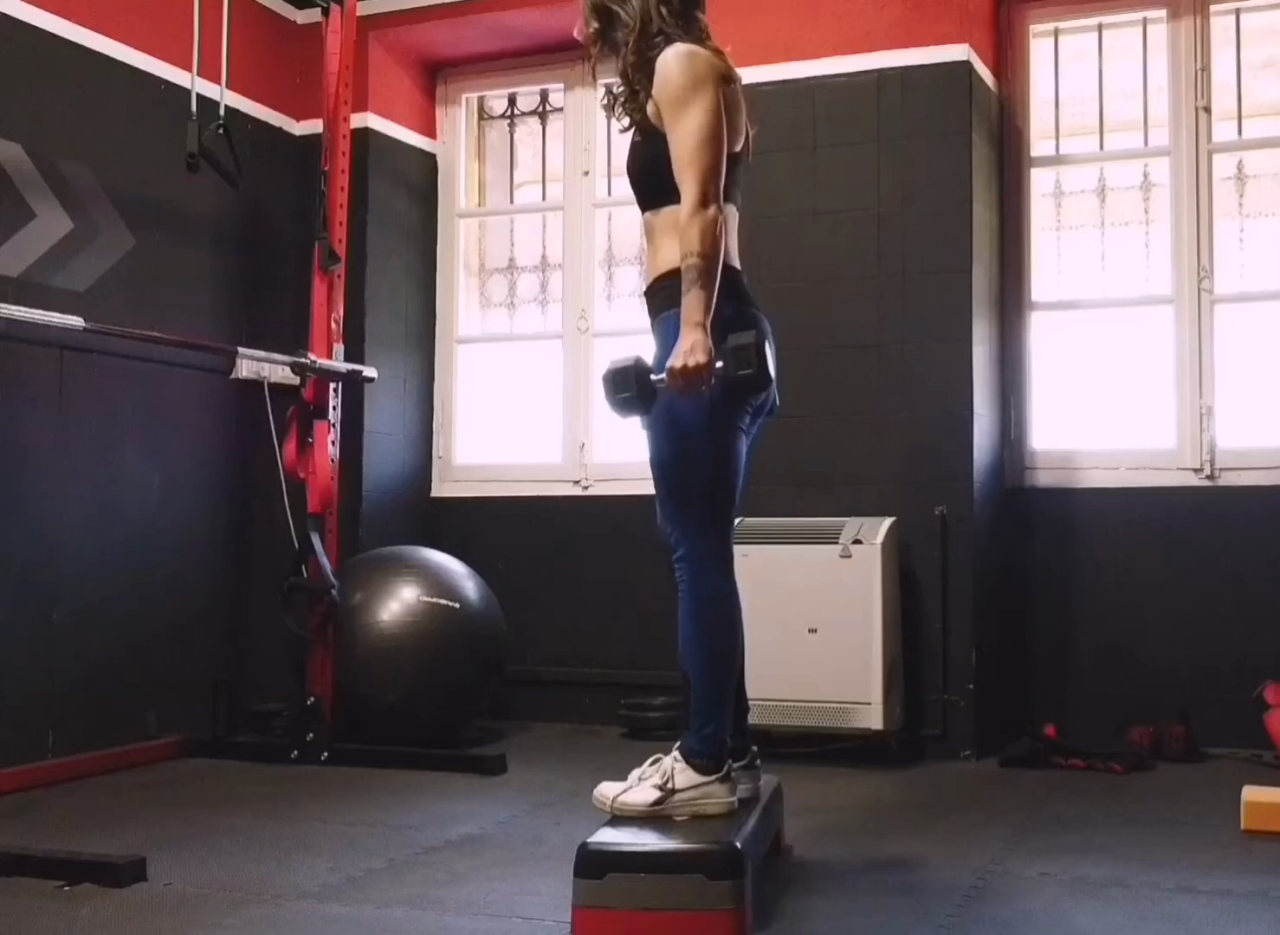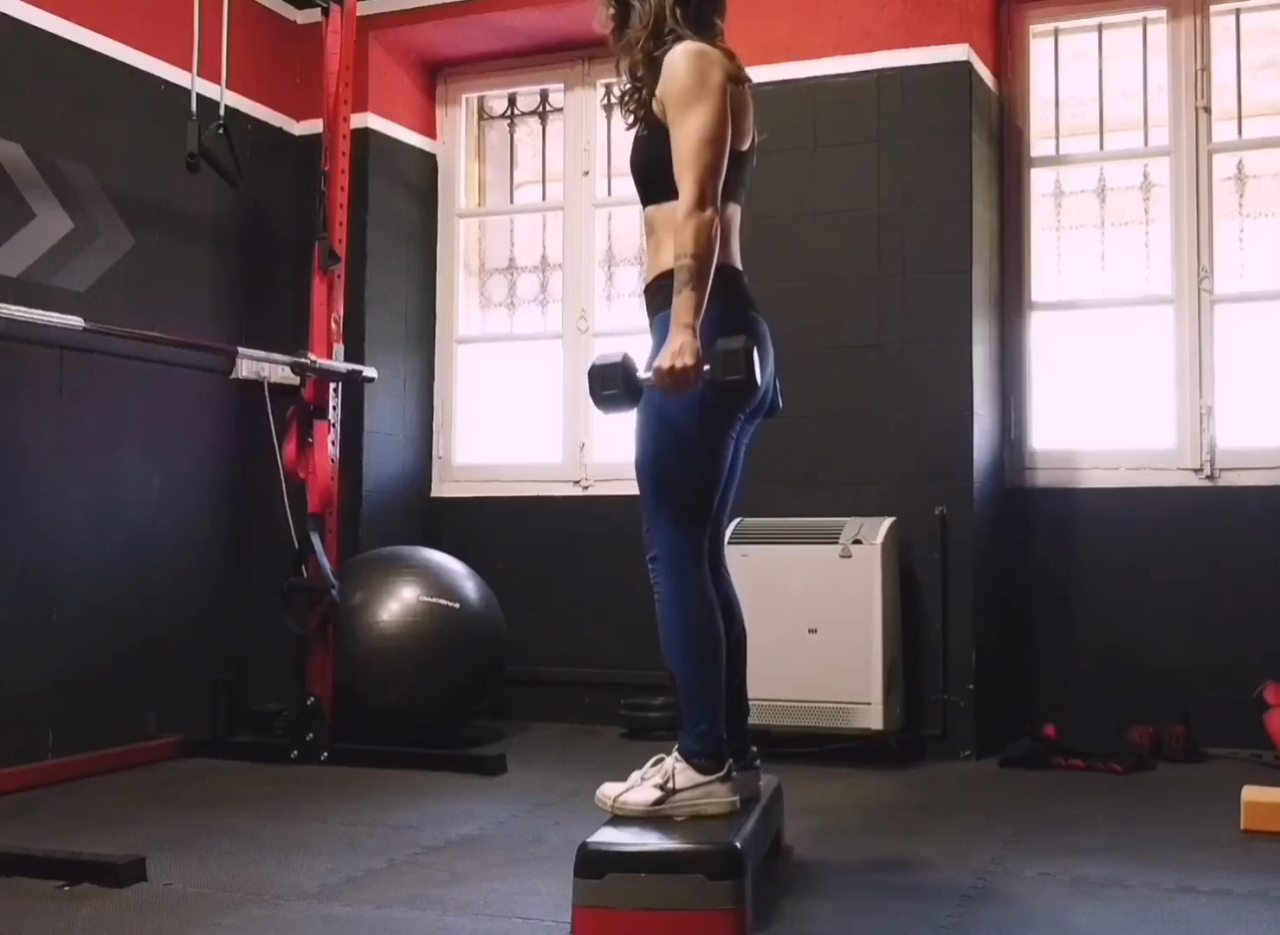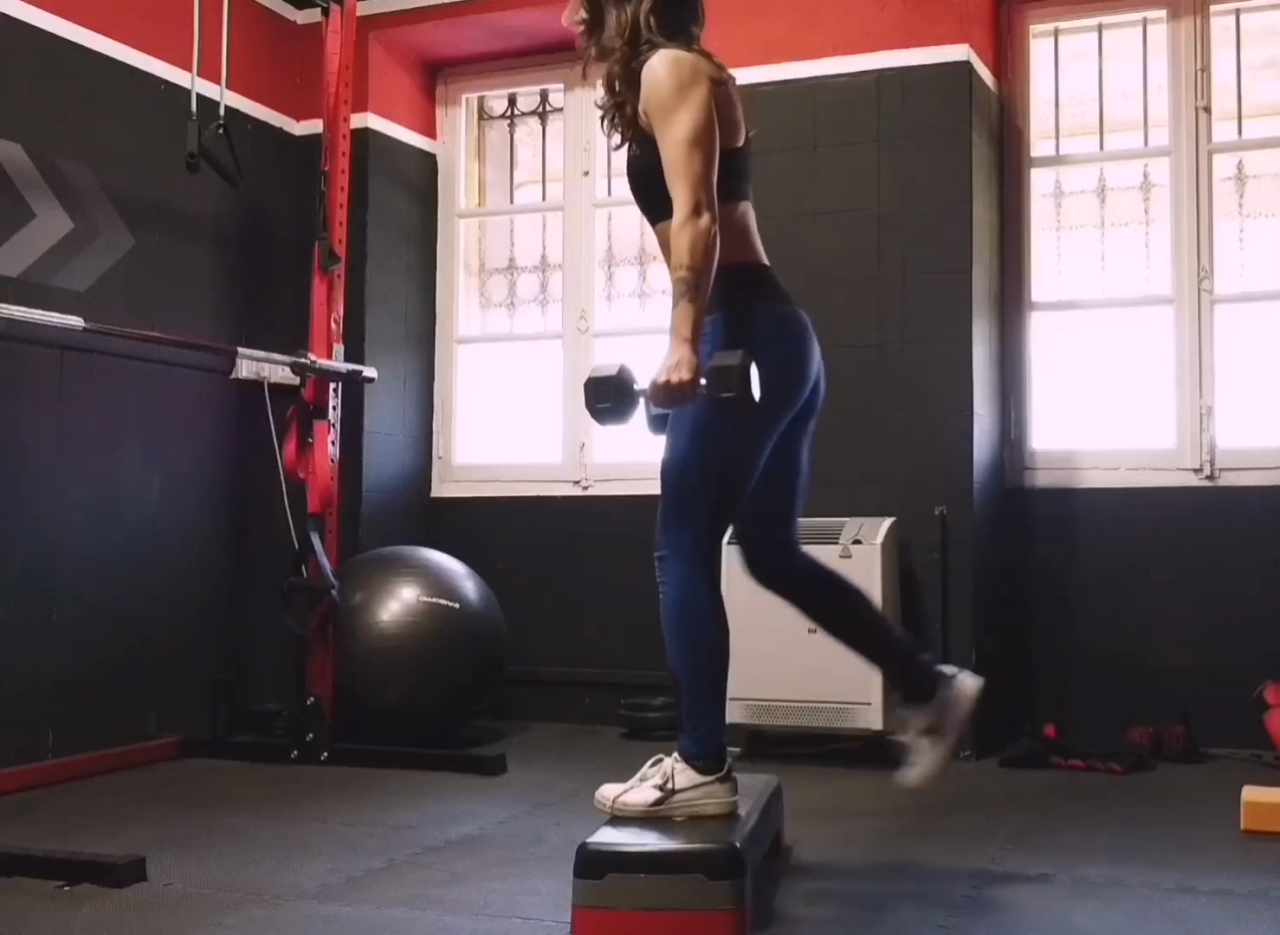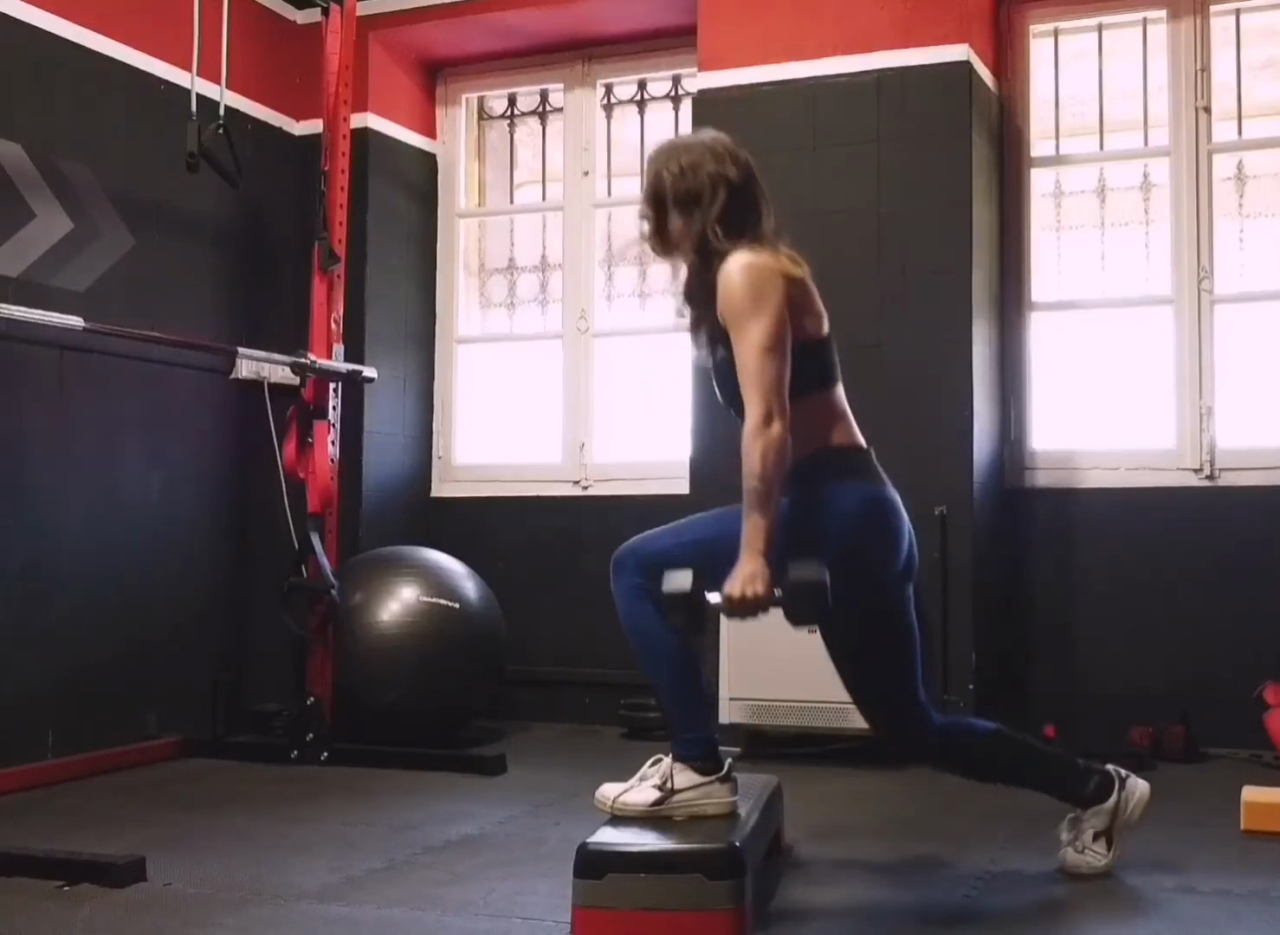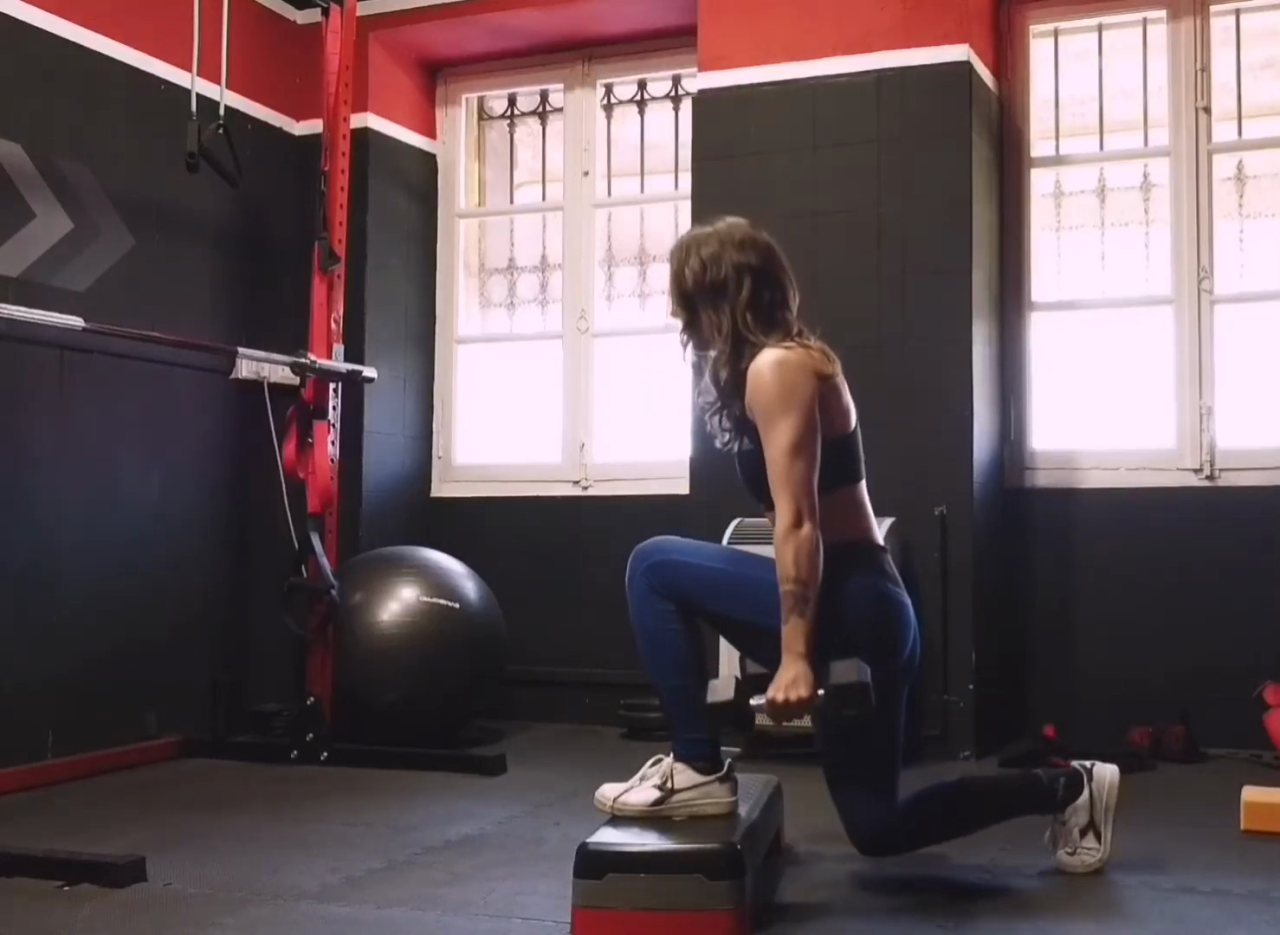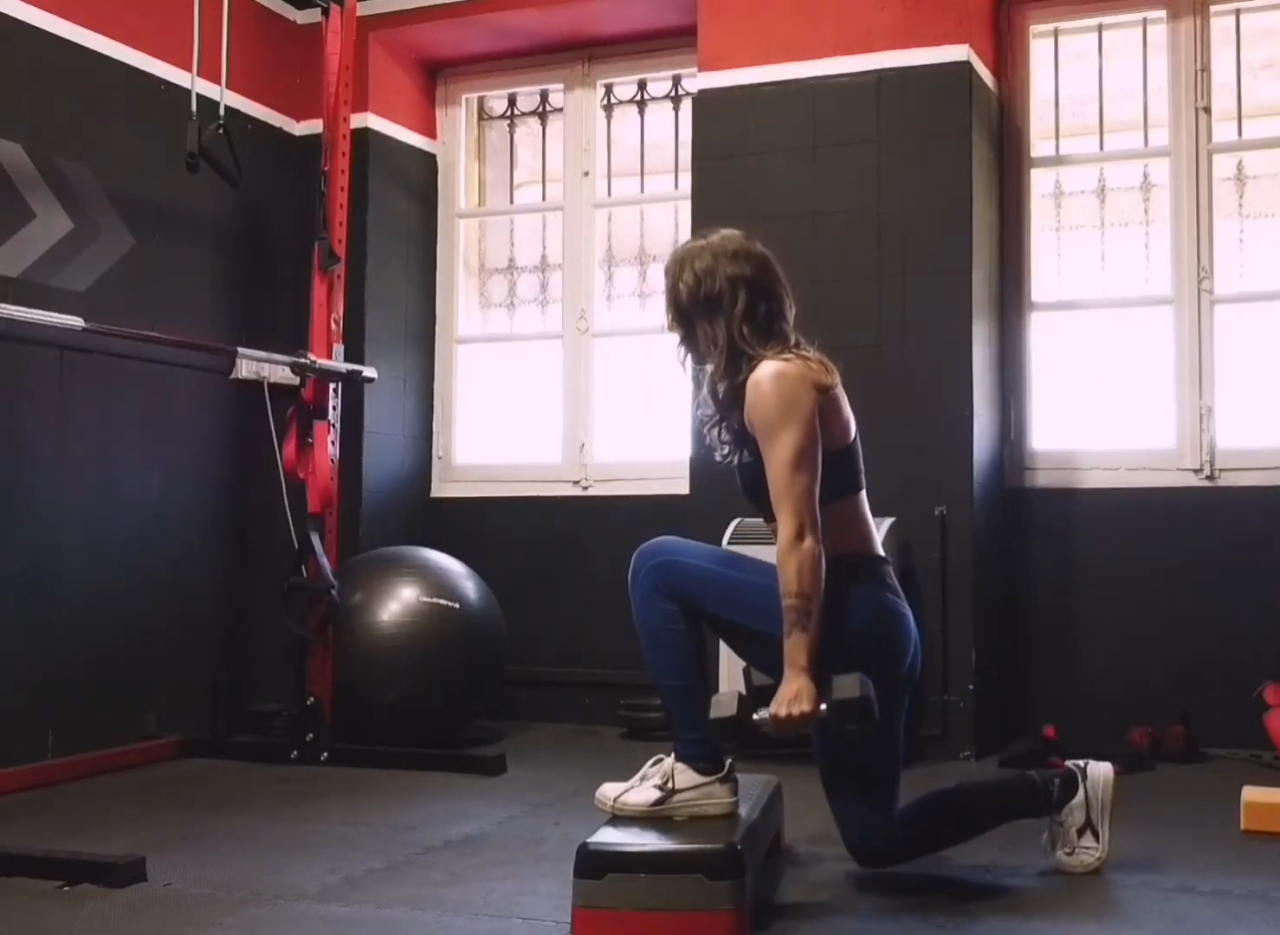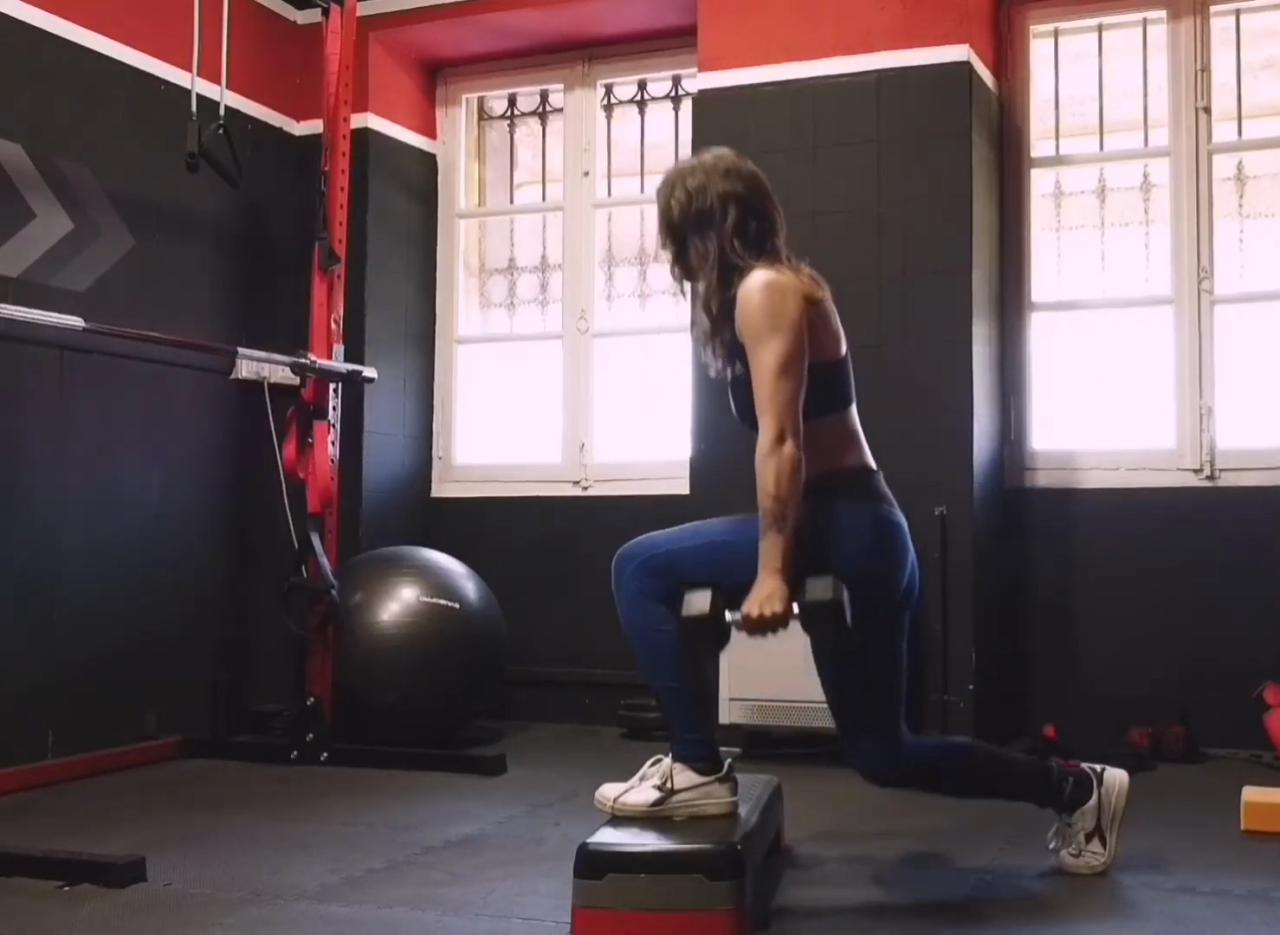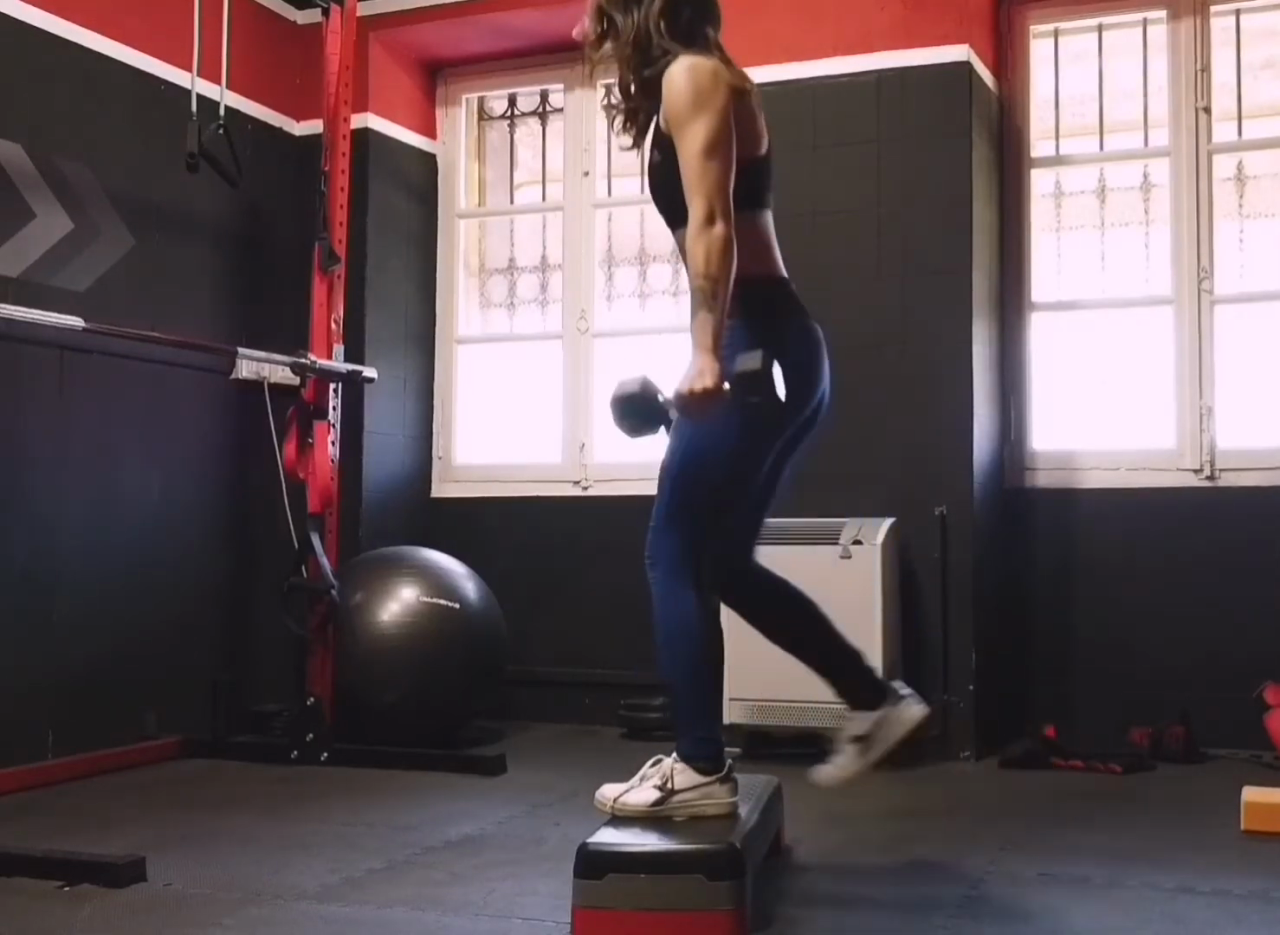
dt=0.5s
person 1, frame 1
right shoulder: (681, 72)
left elbow: (702, 207)
left wrist: (694, 328)
left hip: (704, 332)
right hip: (720, 334)
left knee: (696, 553)
right knee: (702, 552)
left ankle: (706, 766)
right ankle: (730, 751)
person 1, frame 2
right shoulder: (689, 71)
left elbow: (698, 207)
left wrist: (684, 329)
left hip: (704, 335)
right hip: (719, 335)
left knee: (674, 552)
right knee: (698, 554)
left ankle: (704, 765)
right ankle: (729, 753)
person 1, frame 3
left shoulder: (666, 67)
right shoulder: (676, 72)
left elbow: (696, 217)
left wrist: (683, 341)
left hip: (746, 339)
right hip: (771, 337)
left knee: (682, 552)
right knee: (772, 551)
left ankle: (700, 767)
right ankle: (927, 693)
person 1, frame 4
left shoulder: (742, 272)
right shoulder: (760, 269)
left elbow: (766, 424)
left wrist: (752, 552)
right wrist: (758, 539)
left hip: (836, 510)
right hip: (855, 511)
left knee: (639, 572)
right knee: (906, 725)
left ankle: (696, 772)
right ankle: (1096, 789)
person 1, frame 5
left shoulder: (776, 367)
right shoulder: (792, 358)
left elbow: (798, 524)
left wrist: (795, 655)
left hip: (847, 603)
right hip: (859, 600)
left knee: (655, 569)
right knee: (880, 826)
left ankle: (697, 771)
right ankle: (1068, 788)
person 1, frame 6
left shoulder: (774, 379)
right shoulder: (786, 371)
left elbow: (800, 536)
left wrist: (797, 670)
left hip: (850, 616)
right hip: (859, 610)
left knee: (658, 568)
right knee: (876, 839)
left ankle: (697, 772)
right ankle: (1065, 789)
person 1, frame 7
left shoulder: (764, 289)
right shoulder: (780, 285)
left elbow: (782, 444)
left wrist: (771, 573)
right wrist: (778, 556)
left hip: (843, 533)
right hip: (856, 530)
left knee: (643, 570)
right knee: (884, 752)
left ankle: (698, 772)
right ankle: (1076, 788)
person 1, frame 8
left shoulder: (688, 76)
right shoulder: (705, 81)
left elbow: (710, 228)
left wrist: (704, 353)
left hip: (754, 350)
right hip: (777, 349)
left knee: (676, 557)
right knee: (724, 559)
left ankle: (700, 772)
right ankle: (876, 702)
